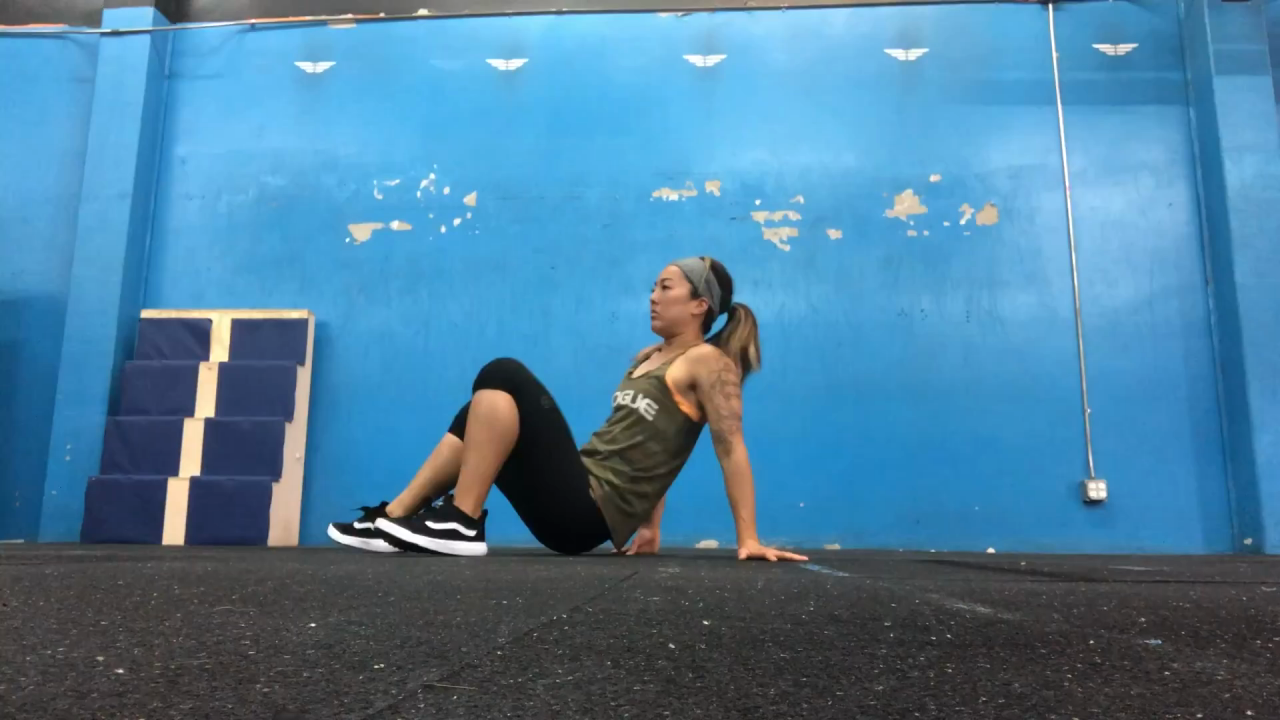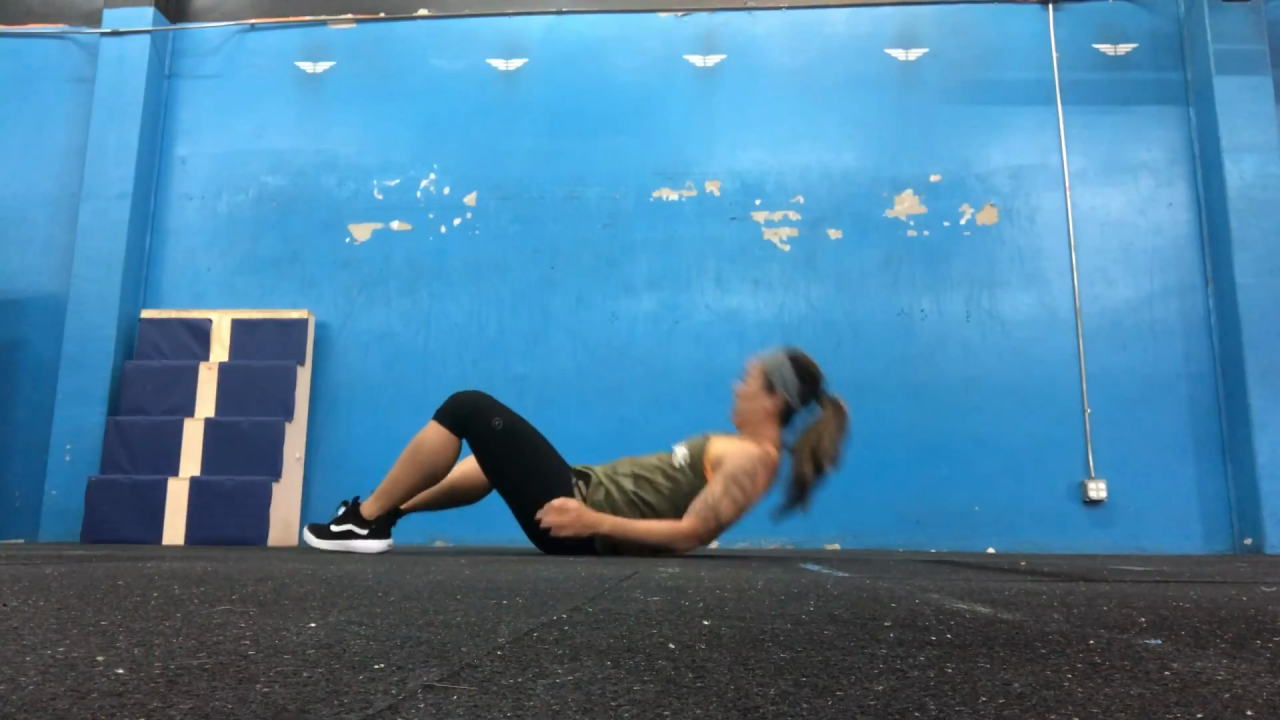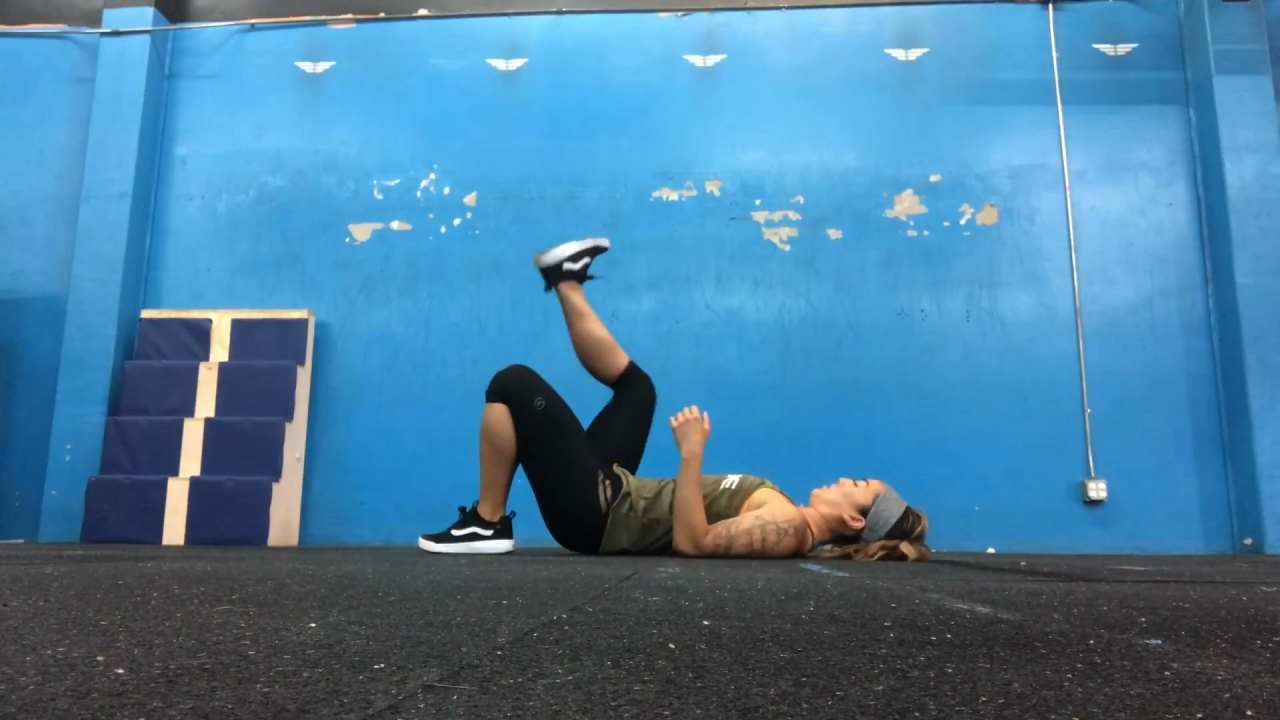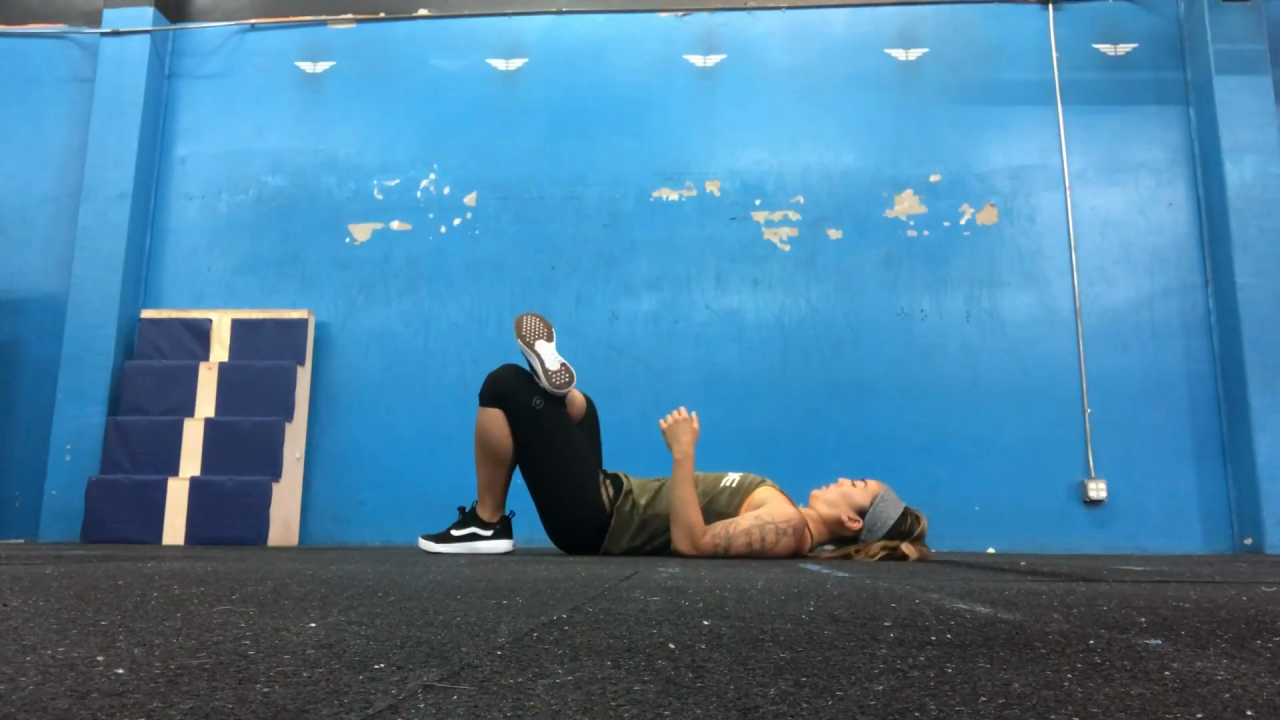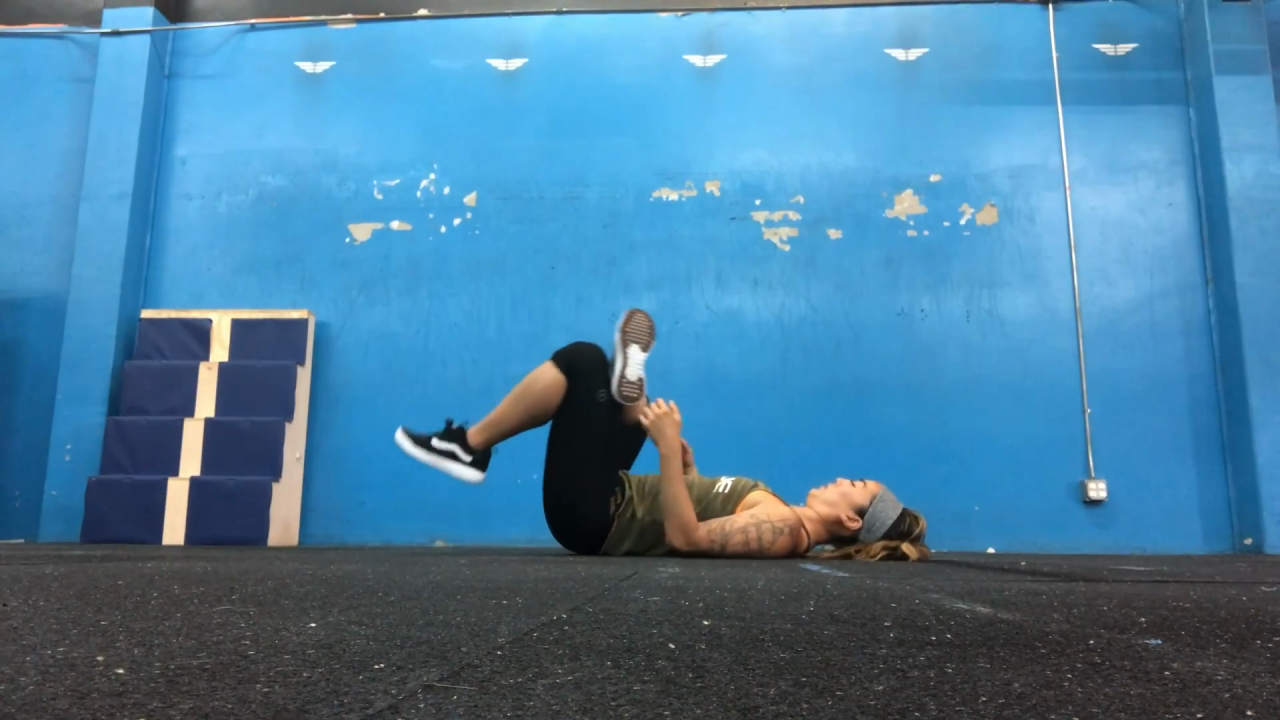
dt=1s
person 1, frame 1
left shoulder: (708, 363)
right shoulder: (650, 358)
left elbow: (731, 450)
left wrist: (749, 540)
right wrist: (649, 526)
left hip: (583, 515)
right hip: (573, 507)
left knee: (504, 375)
right knee: (480, 420)
left ankle: (462, 523)
right ankle: (391, 519)
person 1, frame 2
left shoulder: (752, 464)
right shoulder: (745, 451)
left elbow: (686, 532)
left wrist: (595, 523)
left hip: (584, 517)
right hip: (584, 490)
left knee: (467, 408)
right knee: (486, 456)
left ankle: (369, 522)
right ankle: (394, 505)
person 1, frame 3
left shoulder: (788, 530)
right shoulder: (791, 518)
left elbow: (690, 540)
left wrist: (691, 453)
left hip: (592, 514)
right hip: (611, 497)
left knee: (513, 385)
right knee: (634, 384)
left ankle: (485, 524)
right ankle: (567, 283)
person 1, frame 4
left shoulder: (787, 530)
right shoulder: (789, 520)
left elbow: (689, 541)
left wrist: (683, 453)
left hip: (592, 520)
right hip: (606, 505)
left knee: (506, 384)
left ankle: (486, 524)
right ankle: (556, 382)
person 1, frame 5
left shoulder: (784, 532)
right shoulder: (784, 522)
left elbow: (683, 536)
left wrist: (667, 445)
right wrist: (686, 469)
left hip: (592, 519)
right hip: (606, 511)
left knee: (583, 362)
left ankle: (470, 444)
